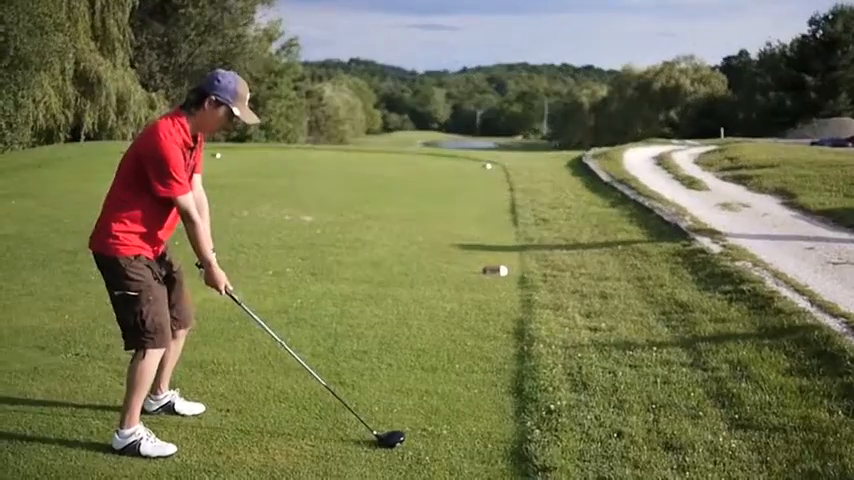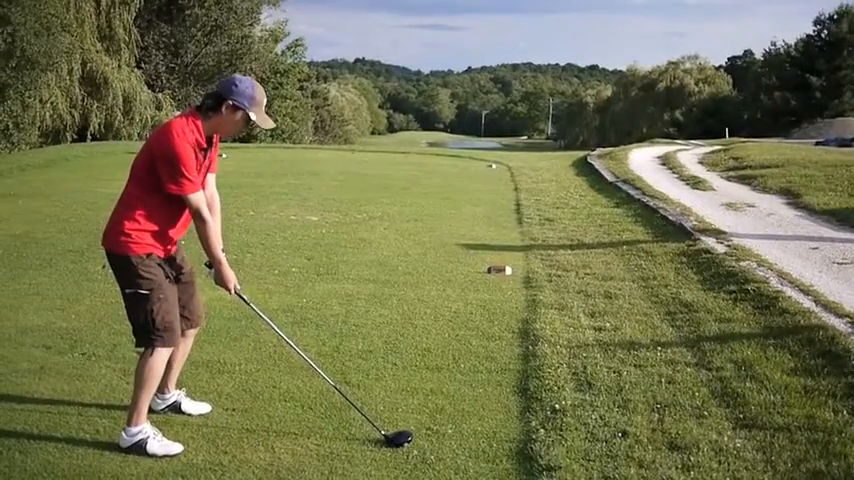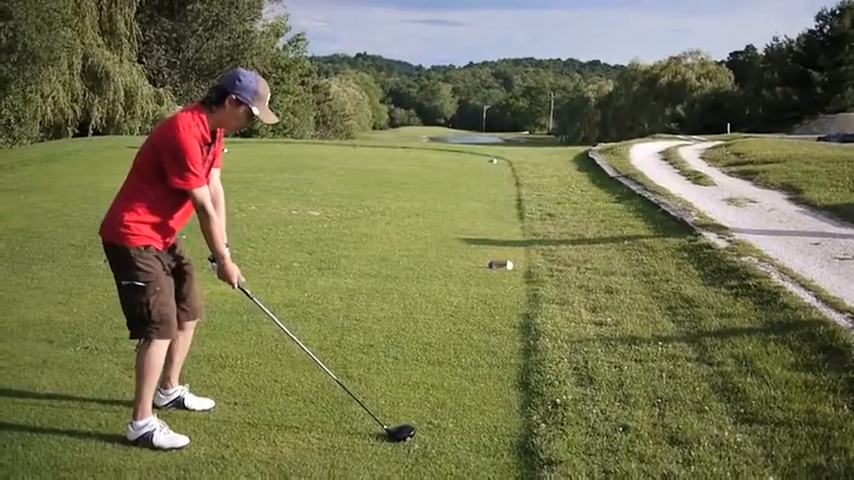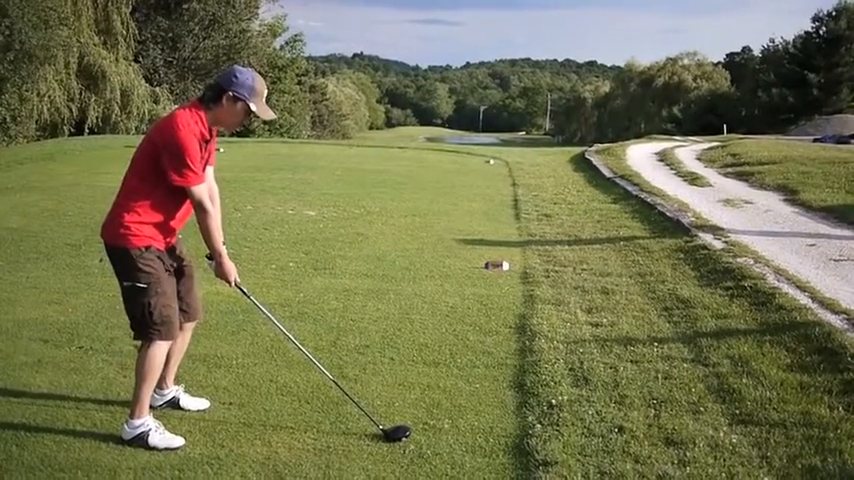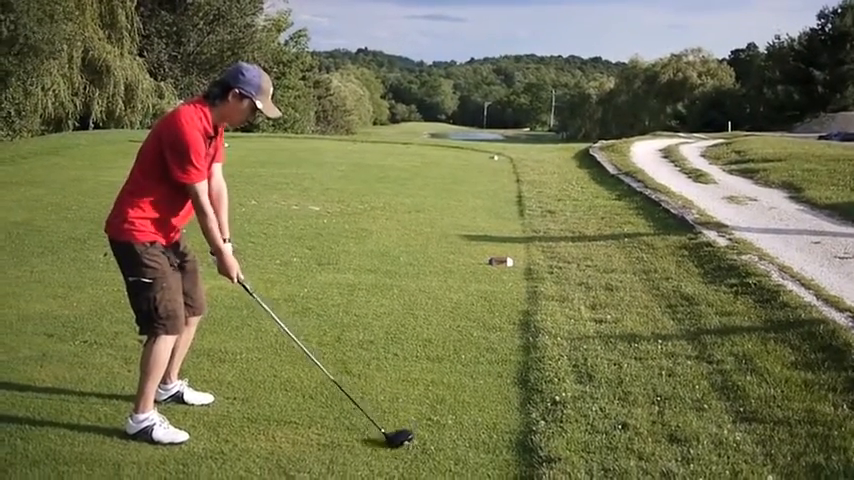
dt=1s
person 1, frame 1
left shoulder: (193, 134)
right shoulder: (165, 139)
left elbow: (199, 196)
right elbow: (189, 213)
left wrist: (211, 256)
right wrist: (210, 267)
left hip: (150, 245)
right hip: (123, 247)
left knee: (180, 320)
right knee: (154, 337)
left ankle: (160, 395)
right ankle: (128, 432)
person 1, frame 2
left shoulder: (208, 133)
right shoulder: (178, 138)
left elbow: (211, 195)
right elbow: (199, 211)
left wrist: (219, 254)
right wrist: (220, 265)
left hip: (163, 242)
right hip: (135, 244)
left knee: (189, 320)
right knee: (162, 334)
left ankle: (166, 395)
right ankle: (135, 430)
person 1, frame 3
left shoulder: (214, 128)
right shoulder: (185, 133)
left elbow: (215, 191)
right elbow: (203, 205)
left wrist: (223, 250)
right wrist: (223, 260)
left hip: (161, 234)
right hip: (132, 236)
left knee: (188, 313)
right knee: (160, 326)
left ankle: (169, 390)
right ankle: (142, 423)
person 1, frame 4
left shoulder: (206, 126)
right shoulder: (182, 130)
left elbow: (211, 188)
right elbow: (201, 203)
left wrist: (220, 249)
right wrist: (220, 257)
left hip: (163, 236)
right hip: (135, 237)
left knee: (187, 314)
right knee: (161, 327)
left ankle: (165, 390)
right ankle: (137, 423)
person 1, frame 5
left shoulder: (215, 124)
right shoulder: (186, 125)
left elbow: (216, 185)
right elbow: (200, 201)
left wrist: (227, 242)
right wrist: (222, 254)
left hip: (167, 232)
right hip: (138, 232)
left knee: (192, 309)
right knee: (166, 323)
left ankle: (168, 384)
right ankle: (141, 417)
